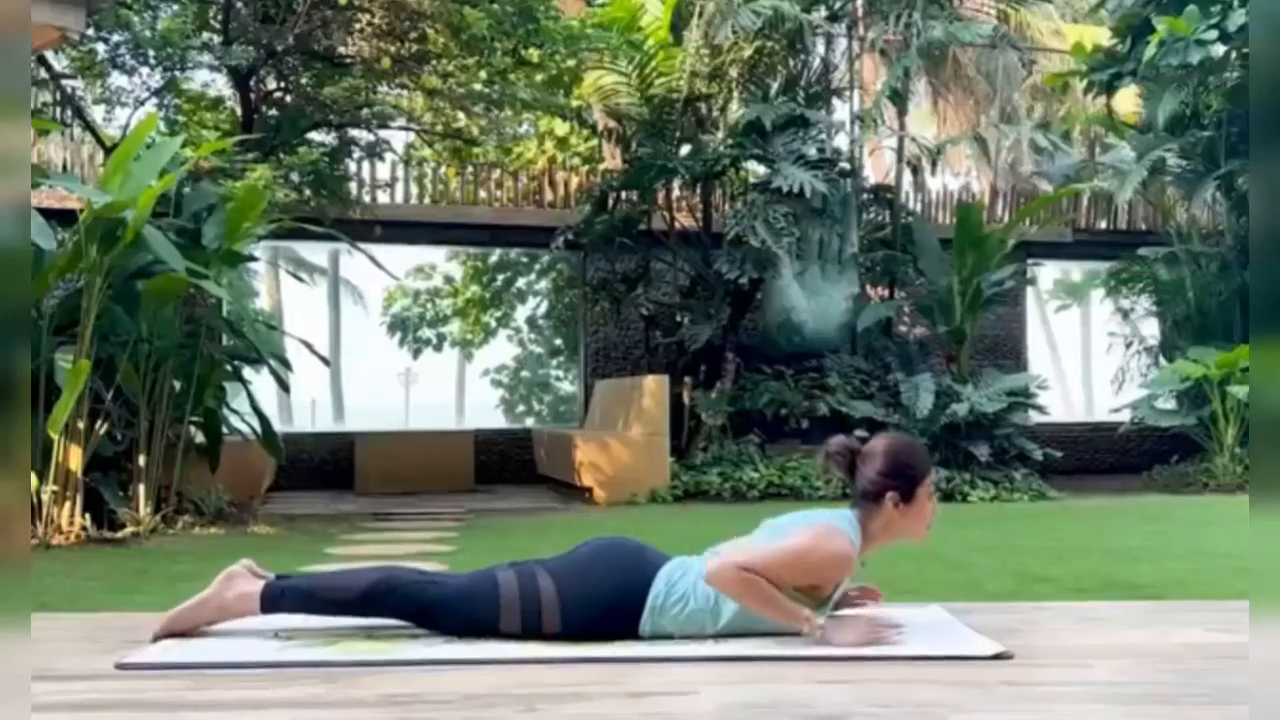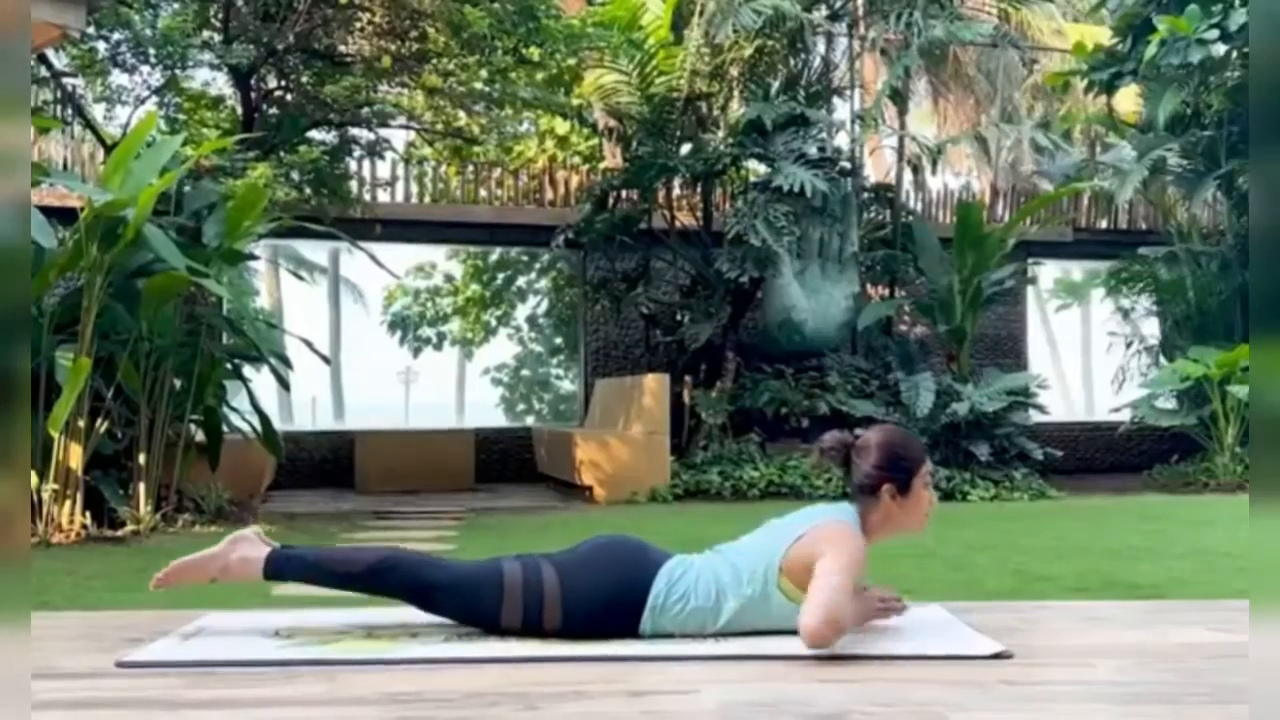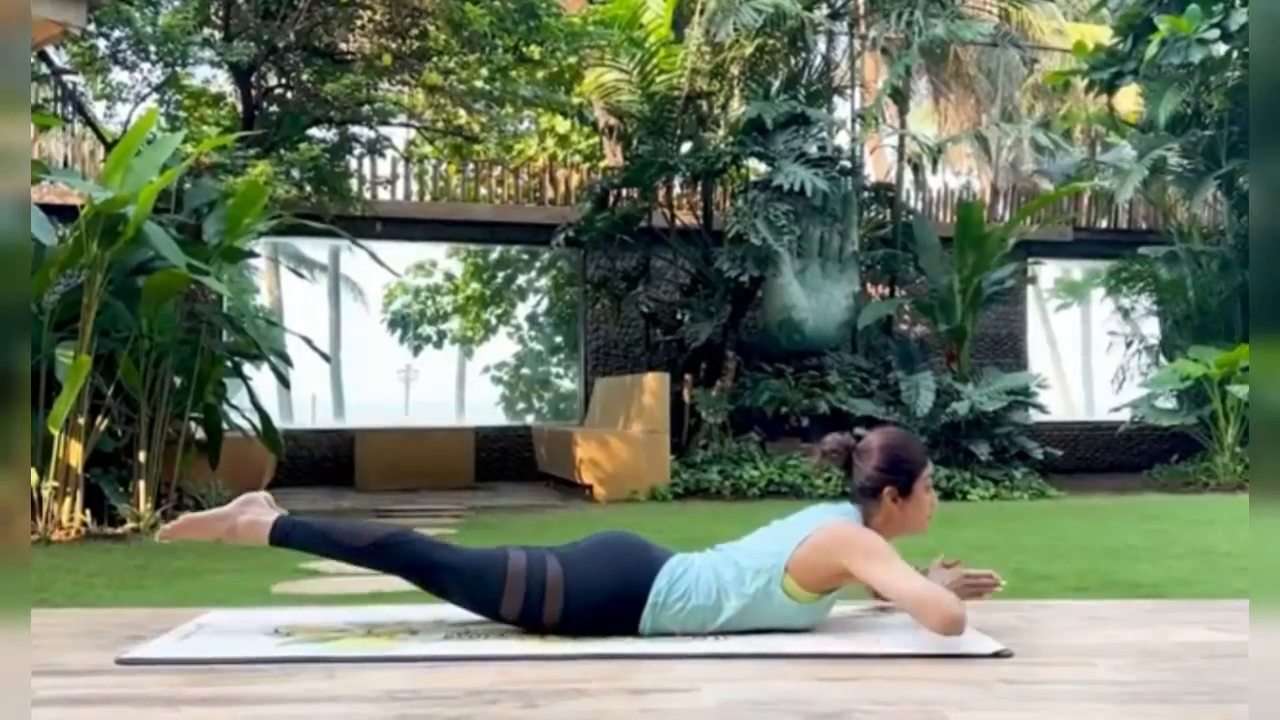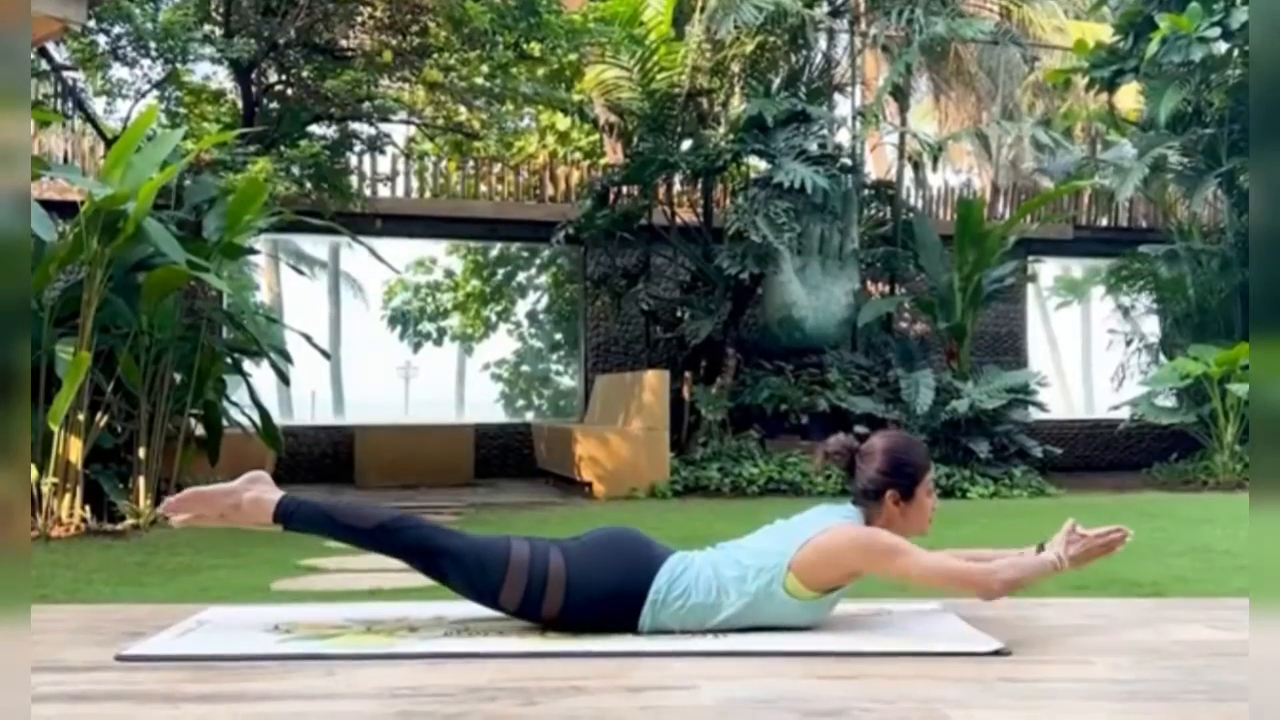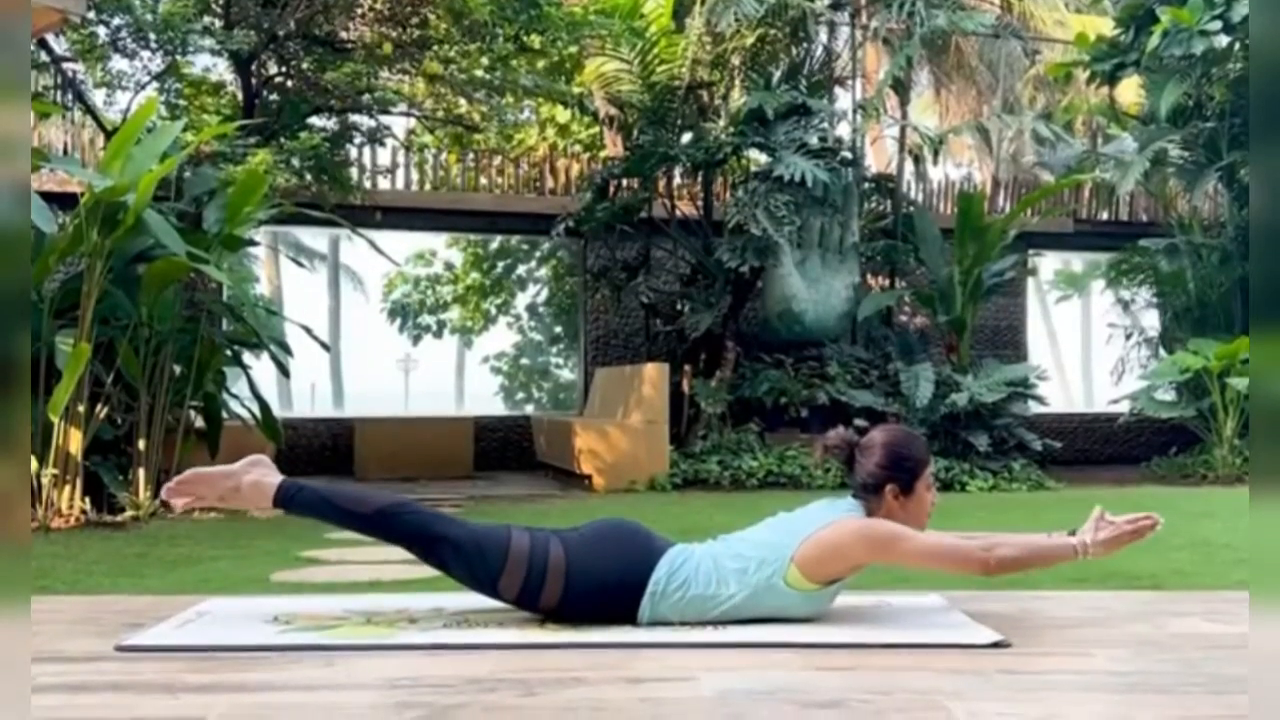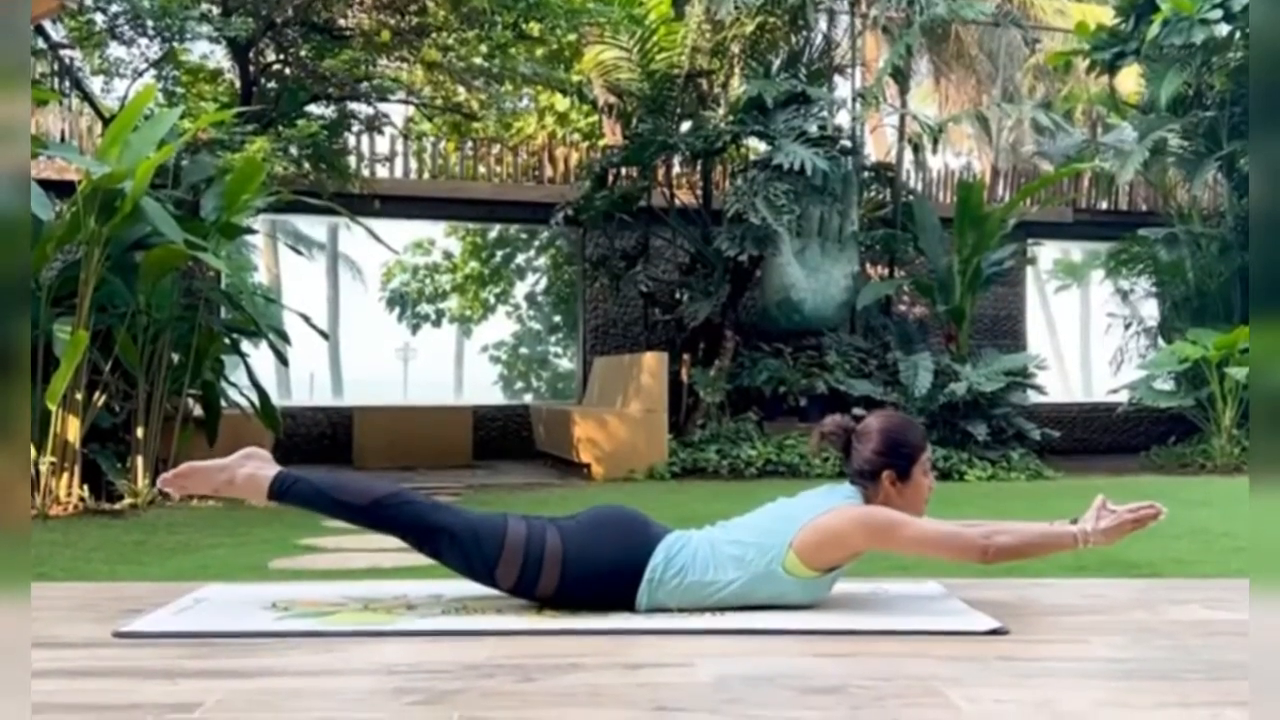
dt=0.4s
person 1, frame 1
left shoulder: (828, 523)
right shoulder: (836, 546)
right elbow: (720, 569)
left wrist: (823, 598)
right wrist: (814, 626)
left hip: (624, 573)
right hip: (616, 600)
left knee: (443, 595)
right knee: (428, 603)
left ankle: (263, 581)
right ankle: (252, 597)
person 1, frame 2
left shoulder: (827, 517)
right shoulder: (847, 542)
right elbow: (814, 631)
left wrist: (847, 598)
right wrist: (851, 613)
left hip: (626, 571)
right hip: (619, 598)
left knee: (445, 579)
right knee: (433, 583)
left ankle: (266, 547)
right ankle: (256, 560)
person 1, frame 3
left shoulder: (837, 517)
right shoulder: (857, 539)
left elbow: (854, 585)
right elbow: (947, 621)
left wrist: (926, 582)
right wrist: (938, 591)
left hip: (631, 571)
right hip: (621, 598)
left knee: (444, 569)
right knee: (438, 566)
left ankle: (265, 515)
right ankle: (261, 526)
person 1, frame 4
left shoulder: (841, 520)
right shoulder: (857, 542)
left elbow: (949, 563)
right elbow: (987, 583)
left wrist: (1037, 556)
right wrist: (1055, 559)
left hip: (627, 567)
right hip: (617, 592)
left knee: (442, 554)
right knee: (438, 551)
left ankle: (267, 501)
right ankle: (266, 506)
person 1, frame 5
left shoulder: (845, 514)
right shoulder: (861, 535)
left elbow: (968, 550)
right elbow: (985, 557)
left wrist: (1072, 539)
right wrist: (1085, 544)
left hip: (626, 559)
right hip: (618, 583)
left knee: (446, 542)
right knee: (441, 541)
left ankle: (270, 484)
right ankle: (267, 489)
person 1, frame 6
left shoulder: (843, 502)
right shoulder: (858, 523)
left elbow: (969, 536)
right elbow: (984, 545)
left wrist: (1072, 528)
right wrist: (1086, 534)
left hip: (623, 545)
right hip: (614, 568)
left knee: (442, 528)
right knee: (434, 530)
left ankle: (269, 474)
right ankle: (263, 482)
